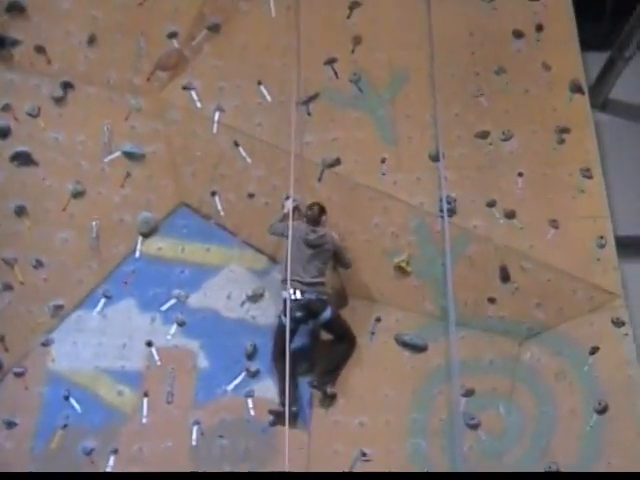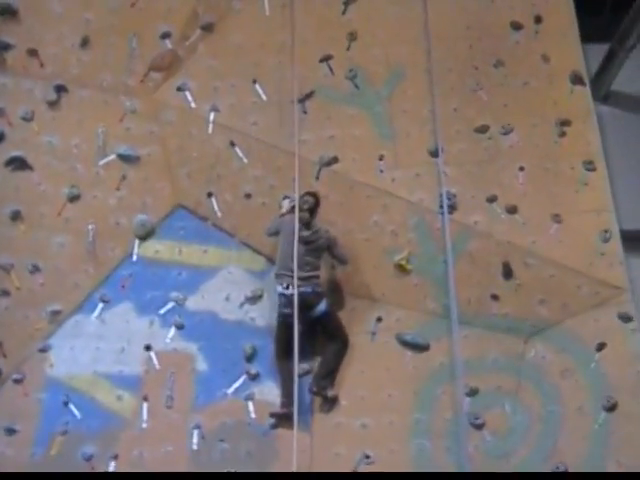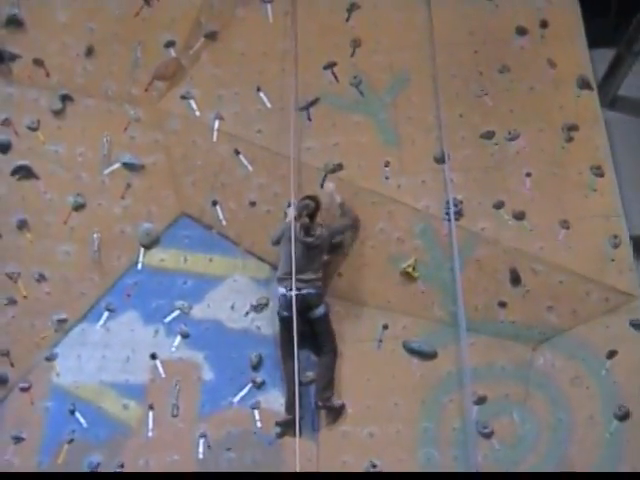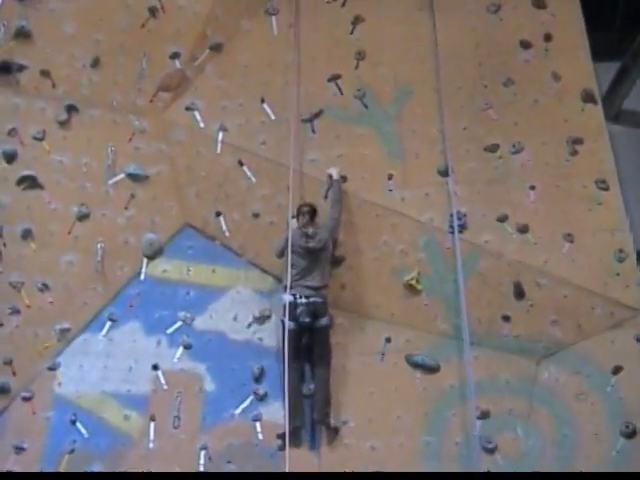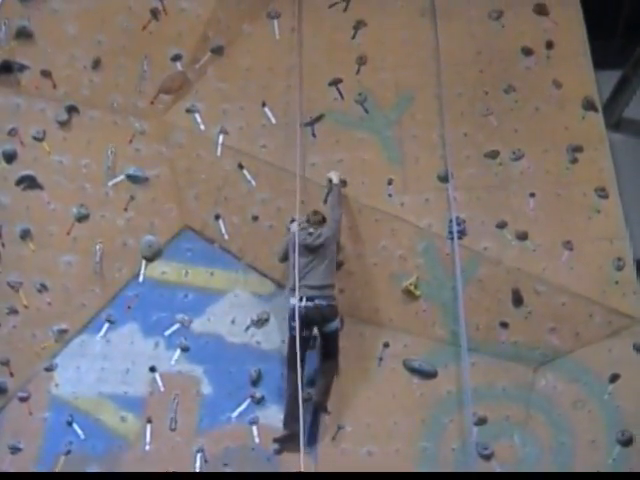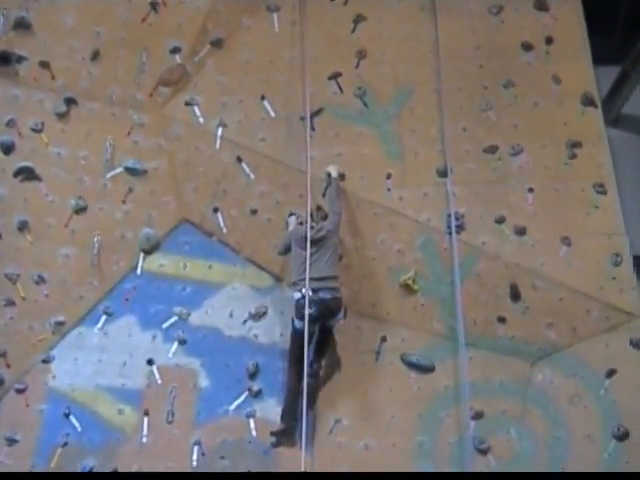
dt=0.4s
person 1, frame 1
left shoulder: (295, 228)
right shoulder: (330, 240)
left elbow: (272, 228)
right elbow: (346, 264)
left wrist: (286, 212)
left hip: (293, 300)
right hip: (317, 301)
left knee: (279, 355)
right knee: (347, 340)
left ankle: (287, 405)
right ankle: (324, 380)
person 1, frame 2
left shoulder: (287, 223)
right shoulder: (323, 234)
left elbow: (269, 231)
right elbow: (343, 259)
left wrist: (283, 211)
left hip: (287, 295)
right hip: (312, 295)
left knee: (283, 353)
right knee: (339, 340)
left ankle: (287, 405)
right ankle: (322, 384)
person 1, frame 3
left shoulder: (289, 227)
right shoulder: (325, 234)
left elbow: (274, 240)
right elbow: (353, 222)
left wrist: (288, 219)
right wrist: (338, 201)
left hip: (288, 297)
right hip: (313, 297)
left knee: (289, 356)
right knee: (327, 351)
left ankle: (292, 412)
right ankle: (324, 397)
person 1, frame 4
left shoulder: (292, 237)
right shoulder: (327, 235)
left elbow: (278, 253)
right elbow: (335, 208)
right wrist: (336, 180)
left hip: (295, 305)
right hip: (319, 305)
left knee: (293, 365)
right knee: (321, 364)
left ankle: (295, 425)
right ankle: (323, 416)
person 1, frame 5
left shoulder: (294, 239)
right shoulder: (330, 235)
left elbow: (281, 257)
right elbow: (335, 211)
right wrist: (336, 184)
left hip: (300, 307)
right hip: (326, 307)
left knee: (294, 370)
right knee: (330, 355)
left ankle: (291, 430)
right ankle: (321, 396)
person 1, frame 6
left shoulder: (296, 233)
right shoulder: (331, 228)
left elbow: (281, 250)
right elbow: (335, 204)
right wrist: (334, 177)
left hip: (305, 300)
right hip: (332, 299)
left knee: (295, 365)
right knee: (326, 333)
left ankle: (289, 426)
right ankle: (316, 371)
